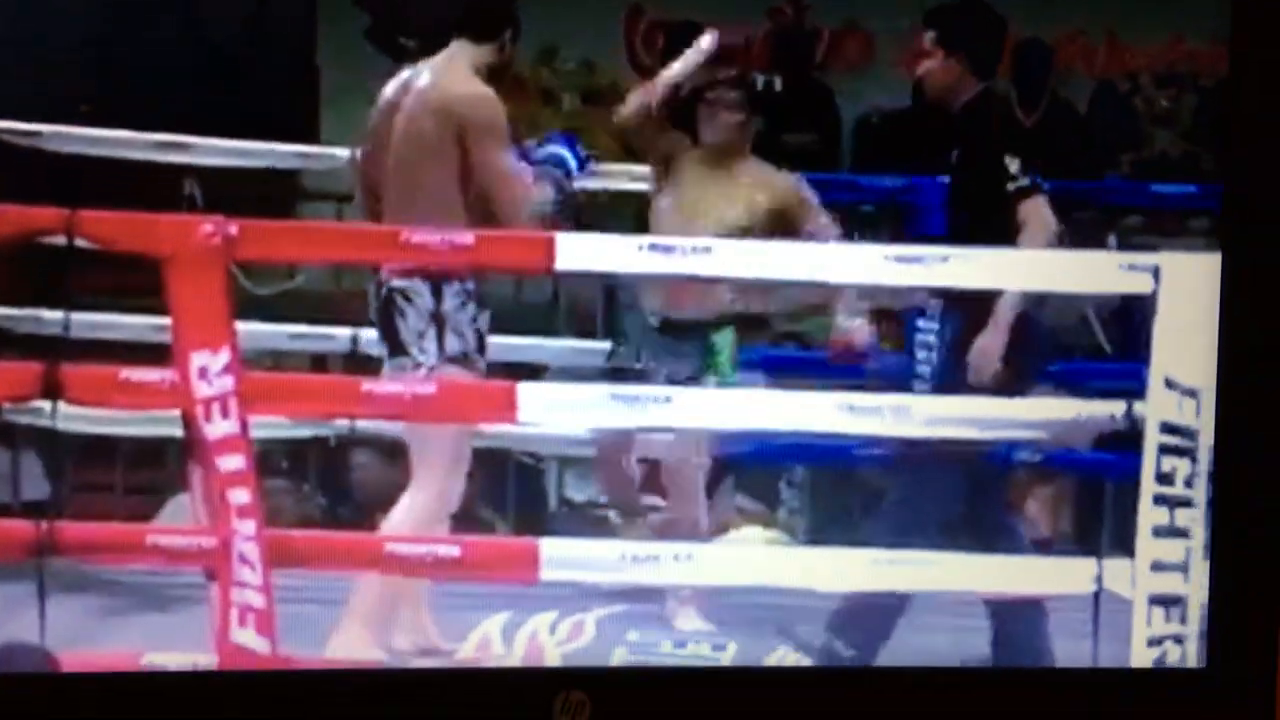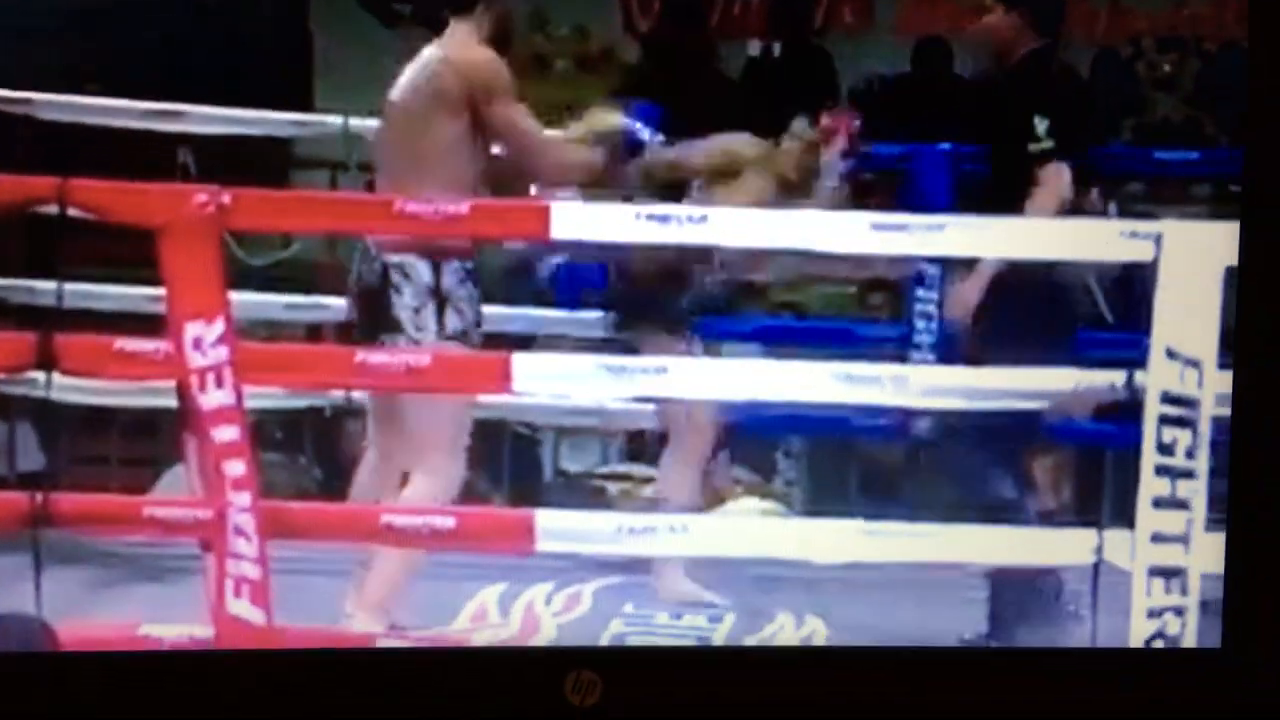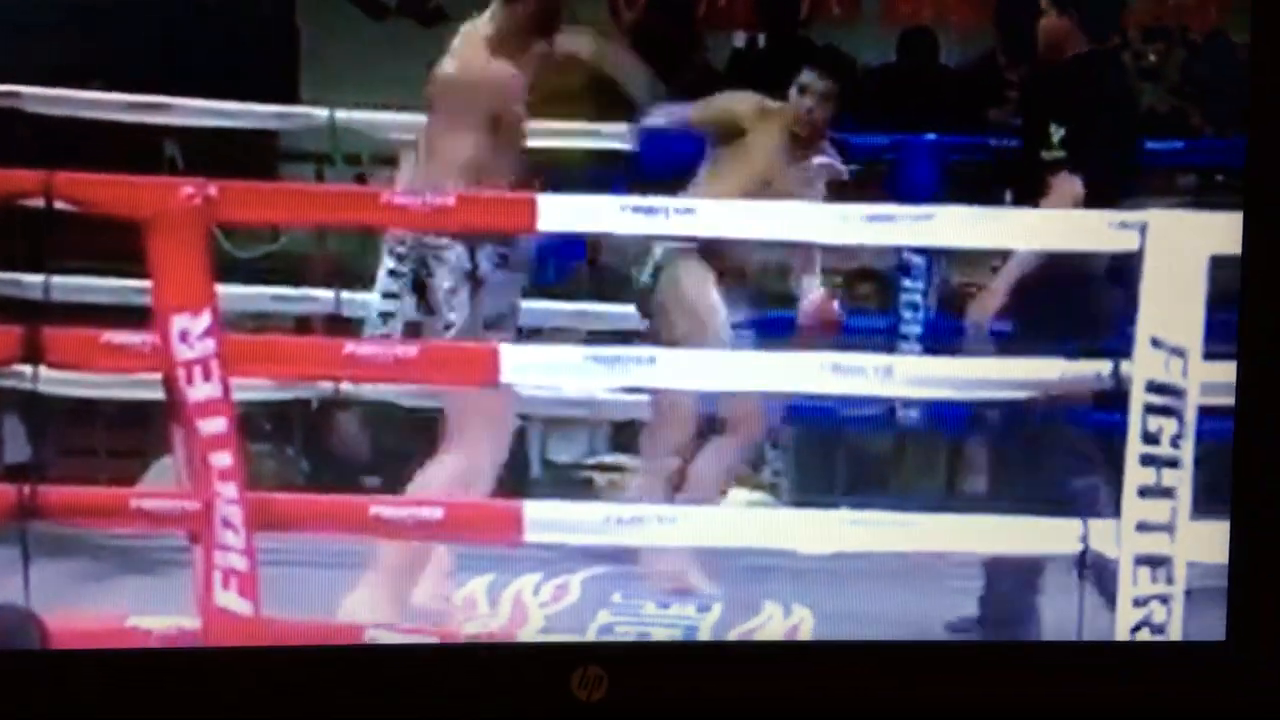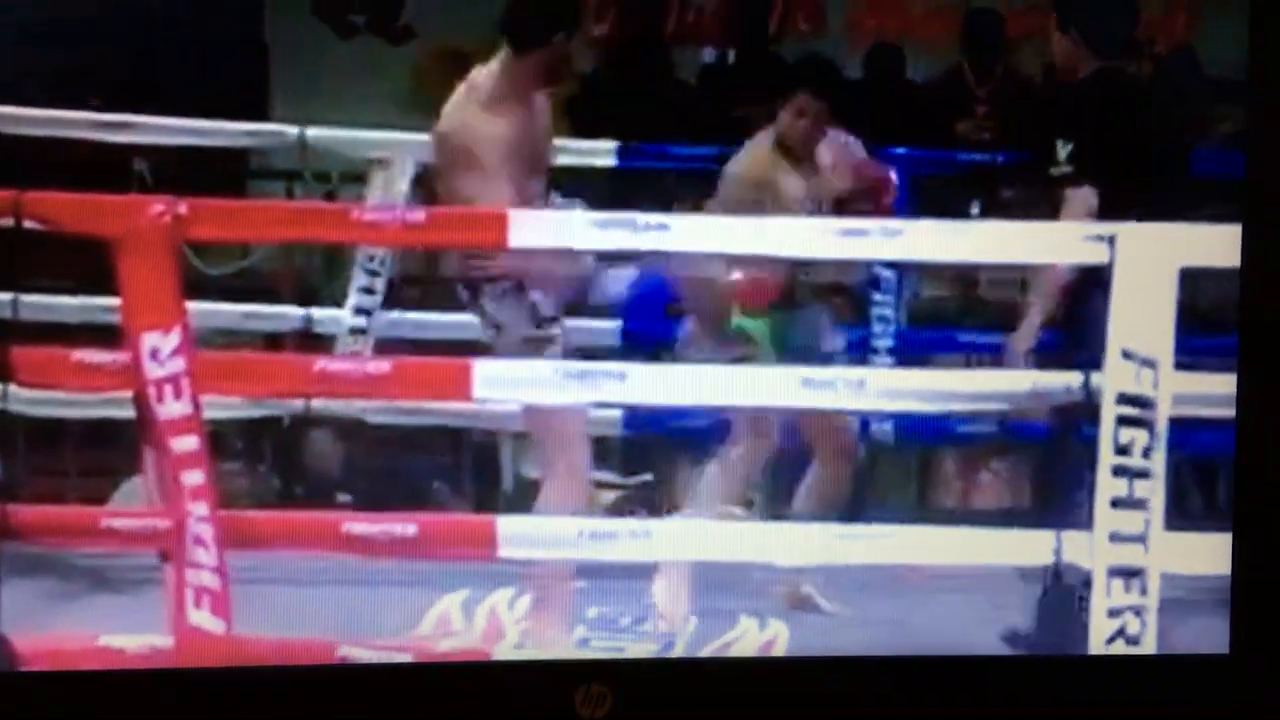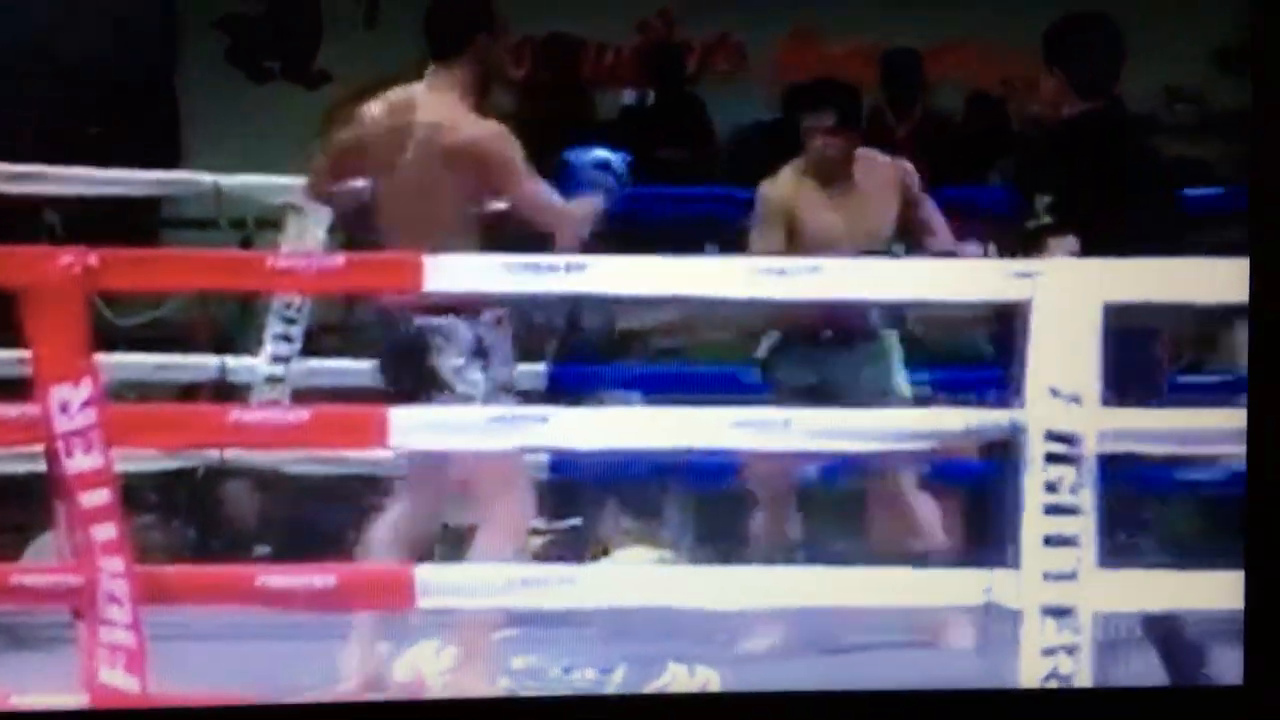
dt=0.3s
person 1, frame 1
left shoulder: (986, 128)
right shoulder: (975, 127)
left elbow: (1040, 224)
left wrist: (996, 327)
left hip: (991, 342)
right hip: (982, 341)
left knee: (923, 491)
right knee: (984, 499)
left ankle: (852, 643)
right ankle: (1023, 651)
person 1, frame 2
left shoulder: (1033, 85)
right shoulder: (1039, 83)
left elbow: (1054, 188)
left wrist: (979, 275)
left hip: (1018, 299)
right hip: (1025, 297)
left knee: (969, 444)
right knee: (998, 452)
left ankle: (1032, 612)
right ankle: (1021, 621)
person 1, frame 3
left shoulder: (1069, 88)
right shoulder: (1110, 85)
left elbow: (1063, 200)
left wrist: (997, 287)
left hip: (1065, 291)
right hip: (1085, 288)
left knee: (1058, 456)
right knee: (1023, 448)
right ankle: (1006, 609)
person 1, frame 4
left shoulder: (1084, 107)
right shoulder: (1136, 104)
left elbow: (1079, 219)
left wrist: (1032, 319)
left hip: (1101, 303)
left knee: (1076, 469)
right knee: (1075, 466)
right ankle: (1062, 627)
person 1, frame 5
left shoulder: (1057, 154)
right shoulder: (1145, 154)
left elbow: (1060, 262)
right elbow: (1169, 263)
right wrist: (1163, 336)
right hip: (1137, 350)
right ankle: (1187, 666)
person 2, frame 1
left shoulder: (400, 89)
right shoulder: (472, 98)
left elbow: (370, 187)
right elbow: (519, 212)
right wrist: (556, 172)
left hip: (404, 286)
right hip: (438, 294)
left knee: (432, 471)
right knee: (437, 485)
left ankle: (410, 623)
right ankle: (356, 634)
person 2, frame 2
left shoulder: (427, 68)
right shoulder: (476, 63)
right elbow: (546, 164)
right wrist: (613, 147)
left hip: (383, 264)
right hip: (428, 270)
left knee: (390, 445)
right knee: (439, 466)
left ankle: (364, 597)
right ankle: (366, 619)
person 2, frame 3
right shoulder: (471, 72)
right elbow: (441, 184)
left hip: (491, 253)
right hip: (464, 259)
left knee: (493, 424)
right knee: (473, 449)
left ankle: (428, 569)
right ankle: (375, 595)
person 2, frame 4
left shoulder: (533, 92)
right shoulder: (473, 127)
left hip: (547, 267)
right hip: (506, 289)
right knee: (570, 462)
right ankle: (547, 629)
person 2, frame 5
left shoulder: (377, 115)
right shoulder: (477, 137)
left elbow: (320, 184)
right elbow: (569, 227)
right wrist: (599, 187)
left hip: (401, 321)
right hip: (453, 331)
left knee: (420, 492)
right knee: (506, 507)
left ankle: (362, 661)
right ankle: (473, 680)
person 3, frame 1
left shoulder: (777, 188)
right shoulder: (674, 159)
right elbow: (630, 119)
left wrist: (849, 312)
right wrist: (691, 61)
left hip: (704, 343)
right hip: (648, 330)
left knee: (683, 466)
right knee: (610, 450)
left ankle: (683, 599)
right ankle: (644, 531)
person 3, frame 2
left shoulder: (805, 205)
right shoulder: (744, 153)
right elbow: (671, 163)
left wrist: (831, 170)
left hip: (672, 301)
right hip: (649, 276)
left knee: (697, 436)
left ankle: (669, 572)
person 3, frame 3
left shoulder: (820, 166)
right shoulder: (750, 113)
left elbow: (802, 248)
right elbow: (678, 118)
left wrist: (812, 289)
right wrist: (655, 124)
left hip: (725, 286)
right hip: (684, 261)
left knee: (748, 422)
left ankle: (674, 552)
person 3, frame 4
left shoulder: (843, 151)
right shoulder: (751, 167)
left elbow: (869, 204)
left wrist: (874, 190)
right wrist: (711, 303)
left hip: (800, 308)
right hip: (750, 311)
left knee: (839, 451)
right knee: (754, 439)
left ankle: (788, 574)
right ankle: (675, 573)
person 3, frame 5
left shoulder: (896, 176)
right shoulder: (780, 194)
left elbow: (936, 236)
left wrist: (958, 257)
right wrist: (794, 302)
left hip: (868, 344)
right hip: (801, 348)
left knee: (897, 485)
right knee: (770, 483)
